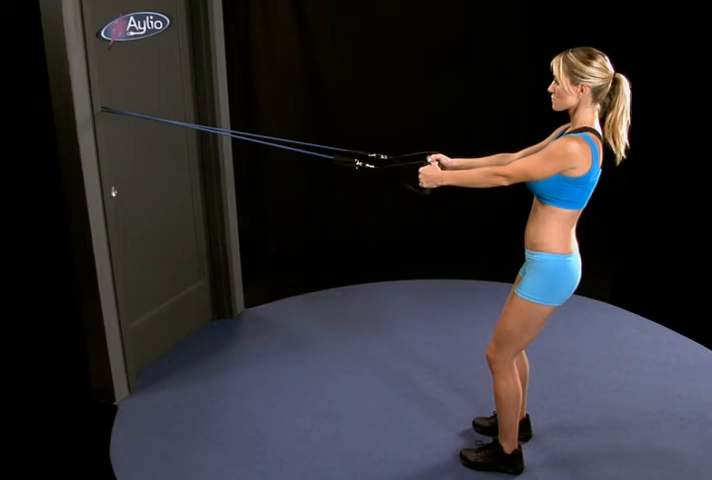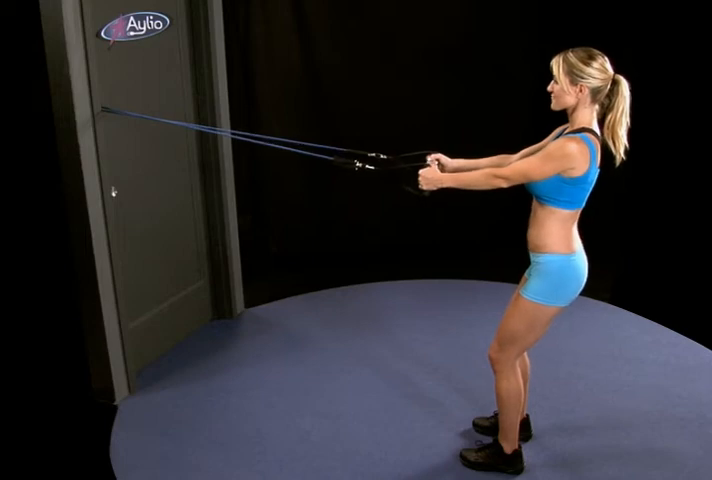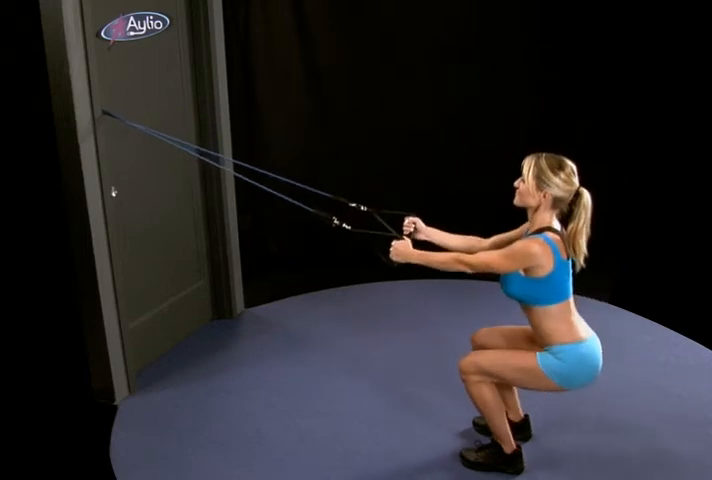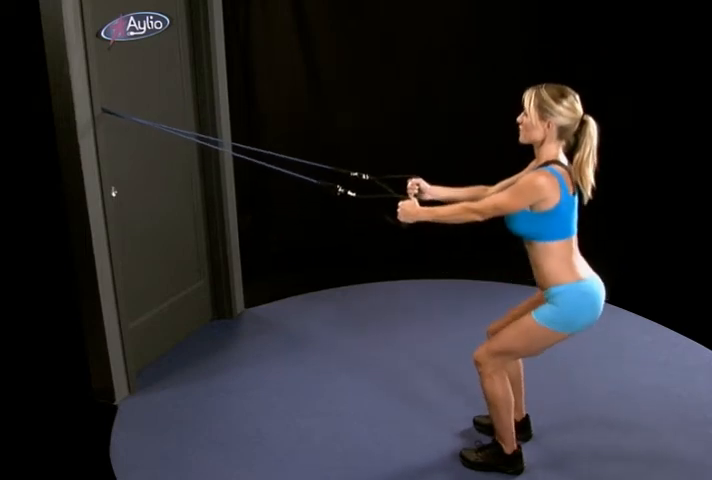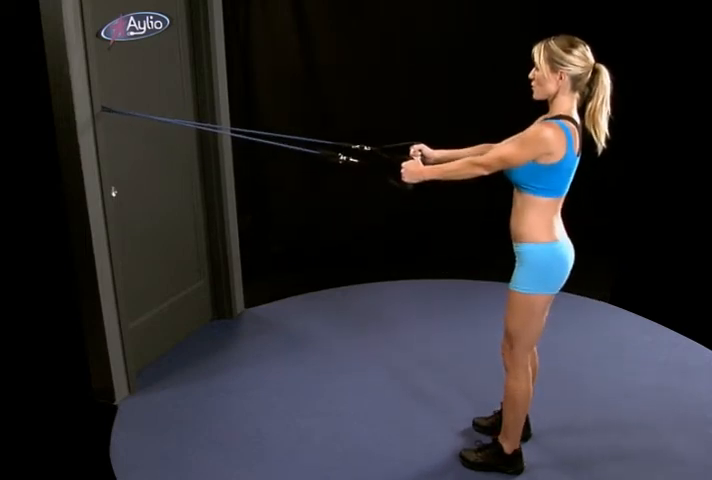
dt=1s
person 1, frame 1
left shoulder: (575, 146)
right shoulder: (572, 133)
left elbow: (504, 176)
right elbow: (512, 158)
left wrist: (443, 178)
right wrist: (454, 163)
left hip: (550, 268)
right hip: (546, 262)
left knee: (499, 354)
right knee: (511, 345)
left ankle: (507, 451)
right ankle: (516, 419)
person 1, frame 2
left shoulder: (574, 147)
right shoulder: (571, 133)
left elbow: (503, 178)
right elbow: (512, 160)
left wrist: (442, 181)
right wrist: (454, 164)
left hip: (555, 269)
right hip: (553, 263)
left knee: (502, 355)
right knee: (512, 345)
left ankle: (507, 452)
right ankle: (516, 420)
person 1, frame 3
left shoulder: (535, 249)
right shoulder: (541, 229)
left elbow: (468, 264)
right elbow: (483, 245)
left wrist: (412, 255)
right wrist: (428, 233)
left hip: (571, 359)
right hip: (565, 343)
left knee: (471, 368)
right knee: (482, 340)
left ankle: (507, 452)
right ankle: (516, 422)
person 1, frame 4
left shoulder: (542, 181)
right shoulder: (549, 169)
left elbow: (479, 212)
right elbow: (489, 192)
left wrist: (420, 214)
right wrist: (433, 191)
left hip: (571, 299)
right hip: (570, 290)
left knee: (488, 358)
right knee: (499, 336)
left ankle: (507, 452)
right ankle: (516, 419)
person 1, frame 5
left shoulder: (549, 133)
right shoulder: (559, 124)
left elbow: (484, 165)
right elbow: (495, 149)
left wrist: (425, 173)
right wrist: (437, 155)
left hip: (540, 256)
right hip: (547, 252)
left knee: (515, 354)
right knee: (523, 347)
left ankle: (507, 451)
right ankle: (514, 419)
